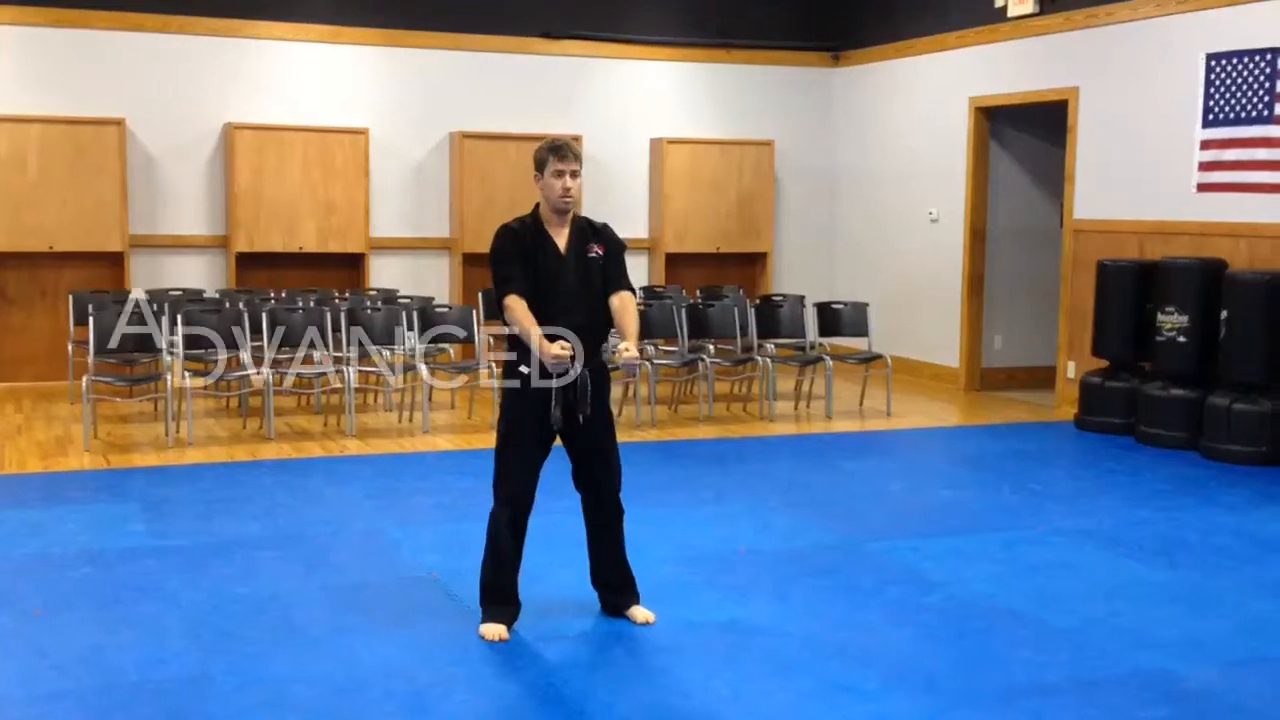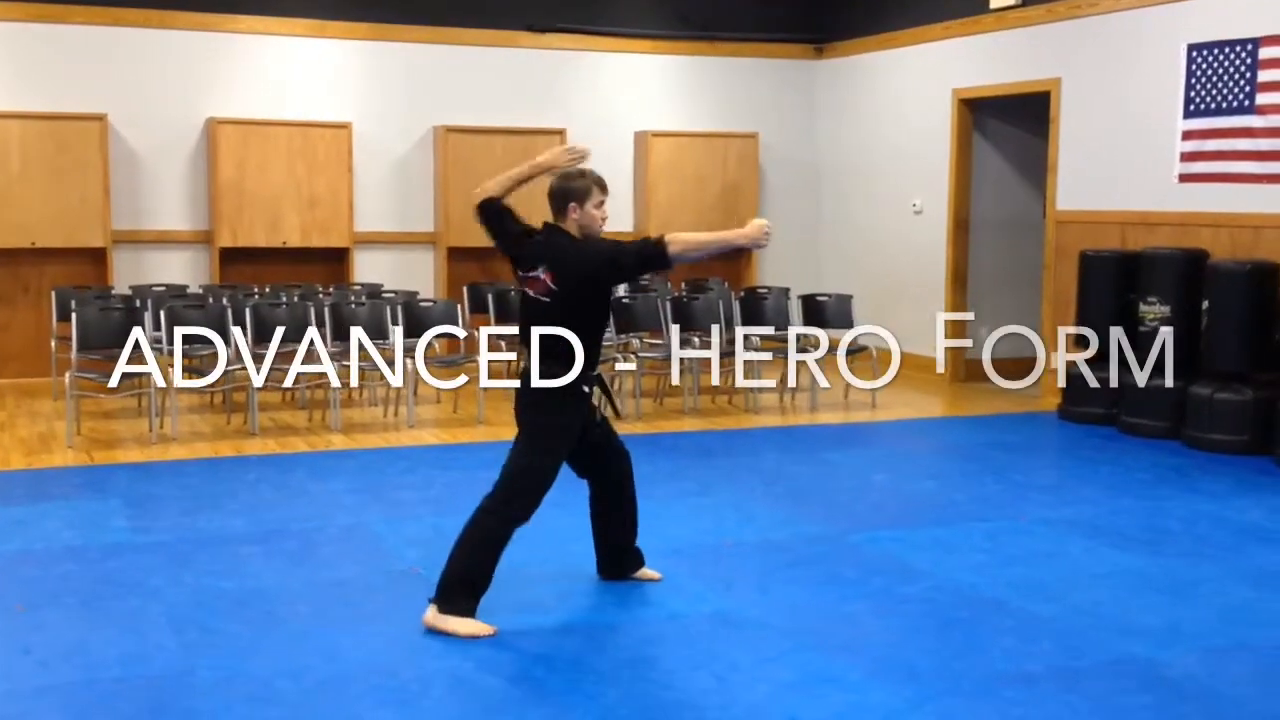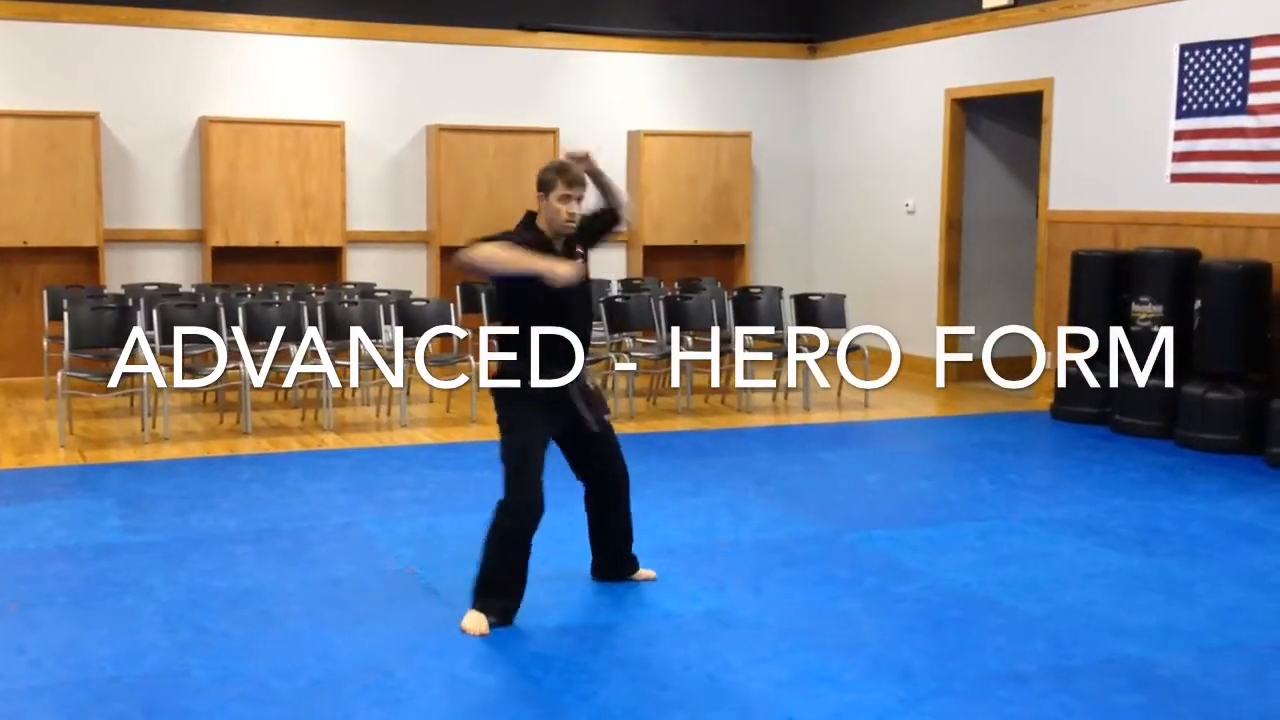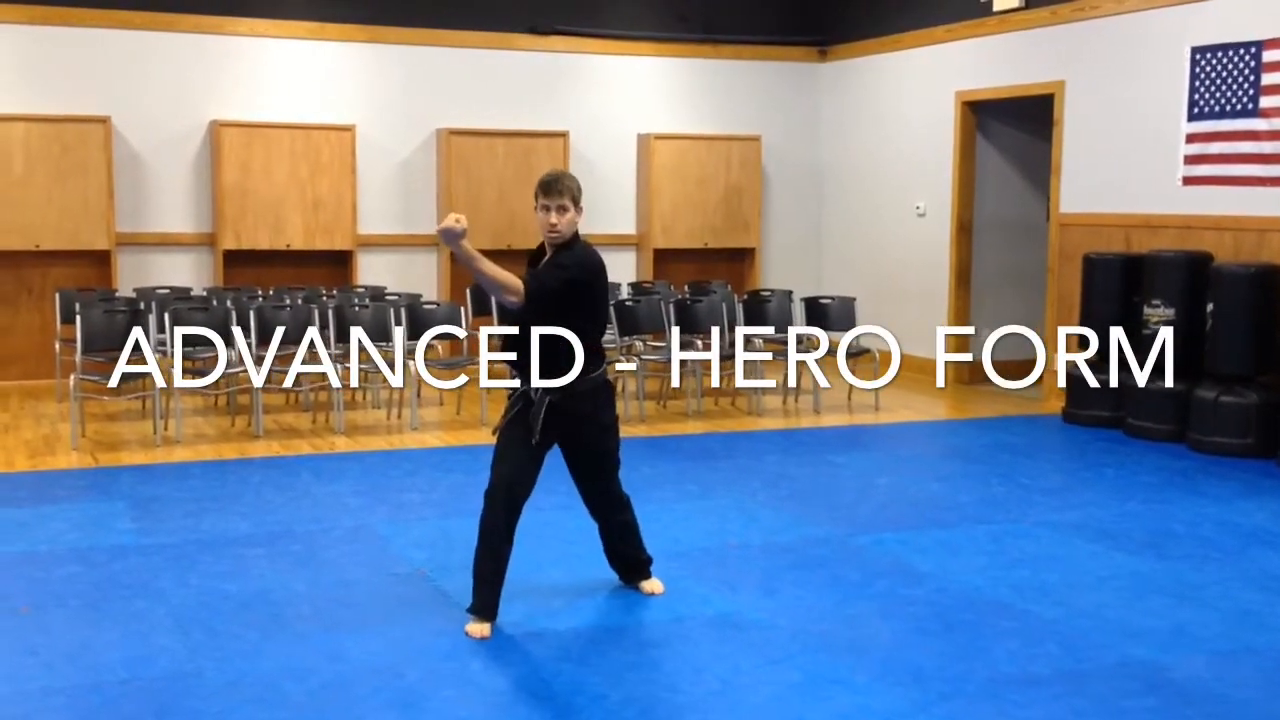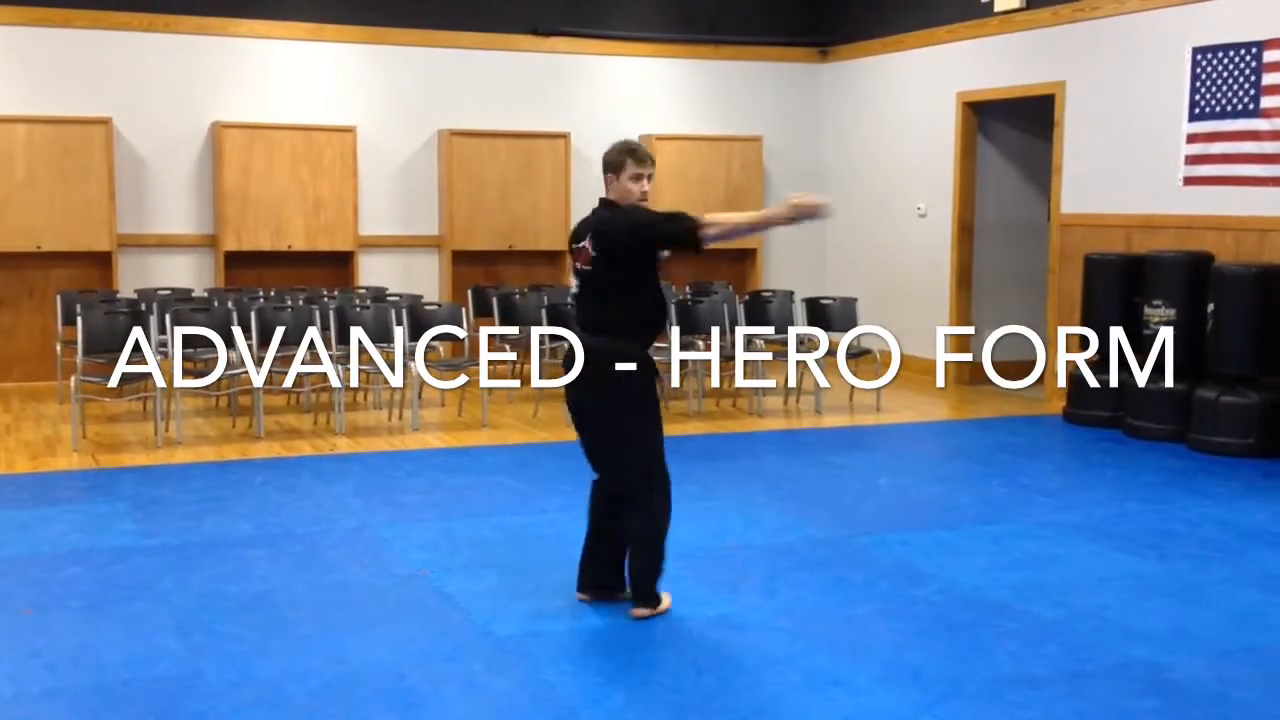
dt=1s
person 1, frame 1
left shoulder: (601, 238)
right shoulder: (513, 237)
left elbow: (620, 295)
right elbow: (513, 302)
left wrist: (630, 342)
right wrist: (542, 345)
left hip: (588, 379)
right hip: (529, 380)
left knee: (603, 491)
right knee: (513, 496)
left ankle: (619, 596)
right ankle: (498, 608)
person 1, frame 2
left shoulder: (529, 244)
right shoulder: (588, 258)
left elbow: (485, 199)
right elbow: (668, 251)
left wrist: (538, 166)
right wrist: (741, 237)
left hip: (558, 389)
right hip: (553, 395)
left knee: (612, 466)
right knee: (513, 496)
left ankle: (619, 562)
right ankle: (447, 605)
person 1, frame 3
left shoulder: (575, 236)
right shoulder: (519, 242)
left elbow: (617, 211)
right elbow: (471, 255)
left wrist: (594, 171)
right wrist: (543, 267)
left hip: (571, 385)
right hip: (525, 390)
left knee: (609, 473)
right knee: (523, 499)
left ankle: (615, 564)
right ankle: (491, 604)
person 1, frame 4
left shoulder: (582, 263)
right shoulder: (545, 255)
left elbow: (516, 294)
left wrist: (459, 246)
left hip: (582, 396)
right hip: (532, 396)
left knee: (604, 492)
right knee: (501, 498)
left ankle: (636, 569)
right ankle: (484, 608)
person 1, frame 5
left shoulder: (587, 230)
right shoulder: (632, 224)
right elbow: (713, 229)
right wrist: (786, 213)
left hip: (590, 369)
right hip: (619, 371)
left knee: (614, 478)
right knee: (646, 482)
left ankle: (598, 581)
right ankle: (644, 594)
